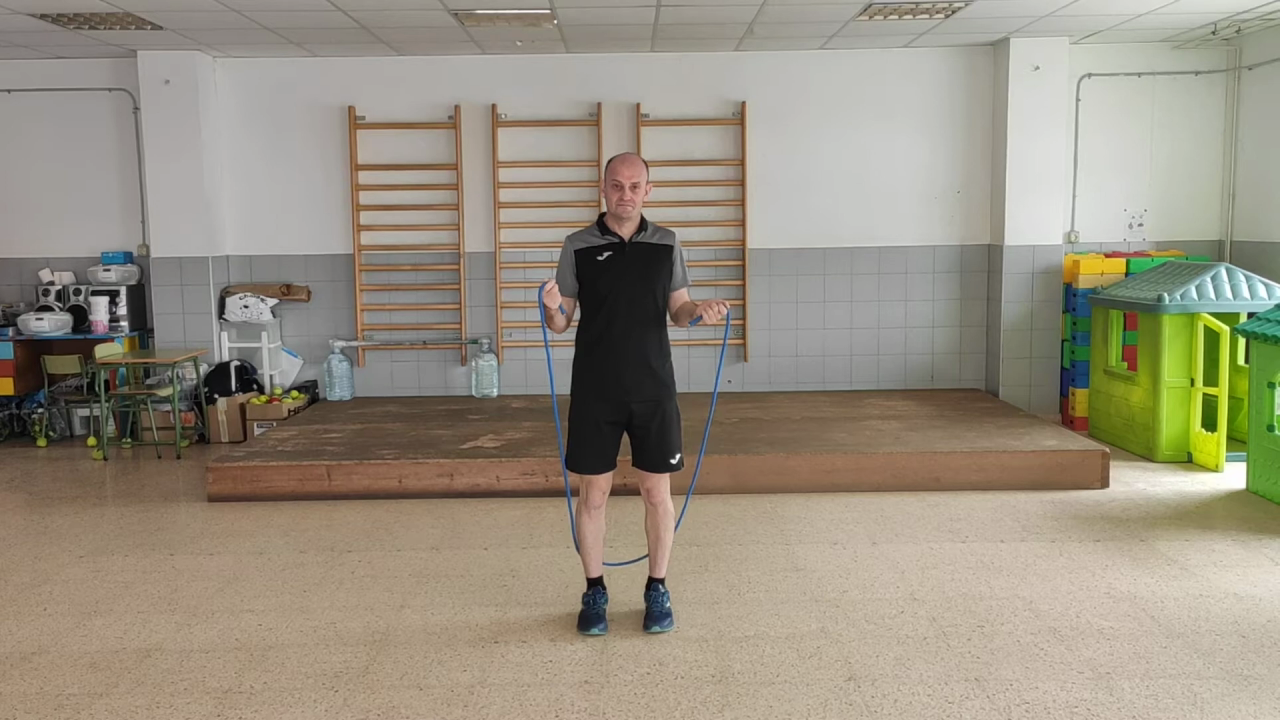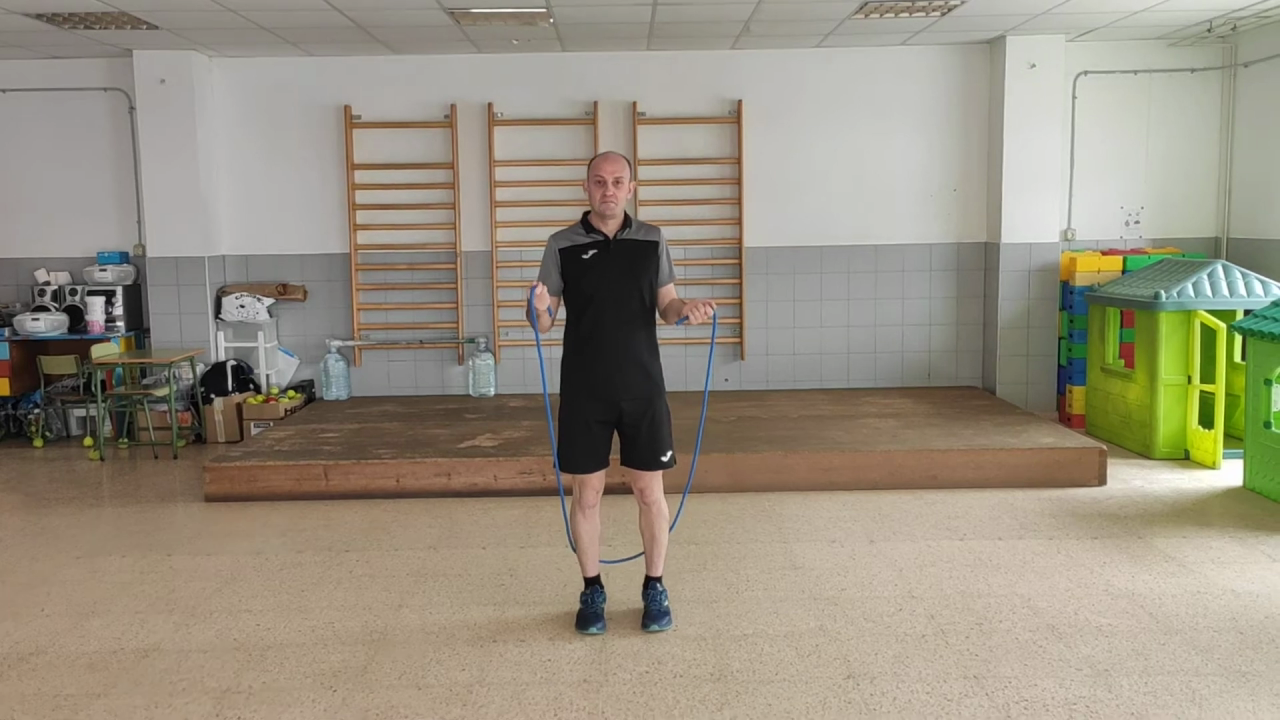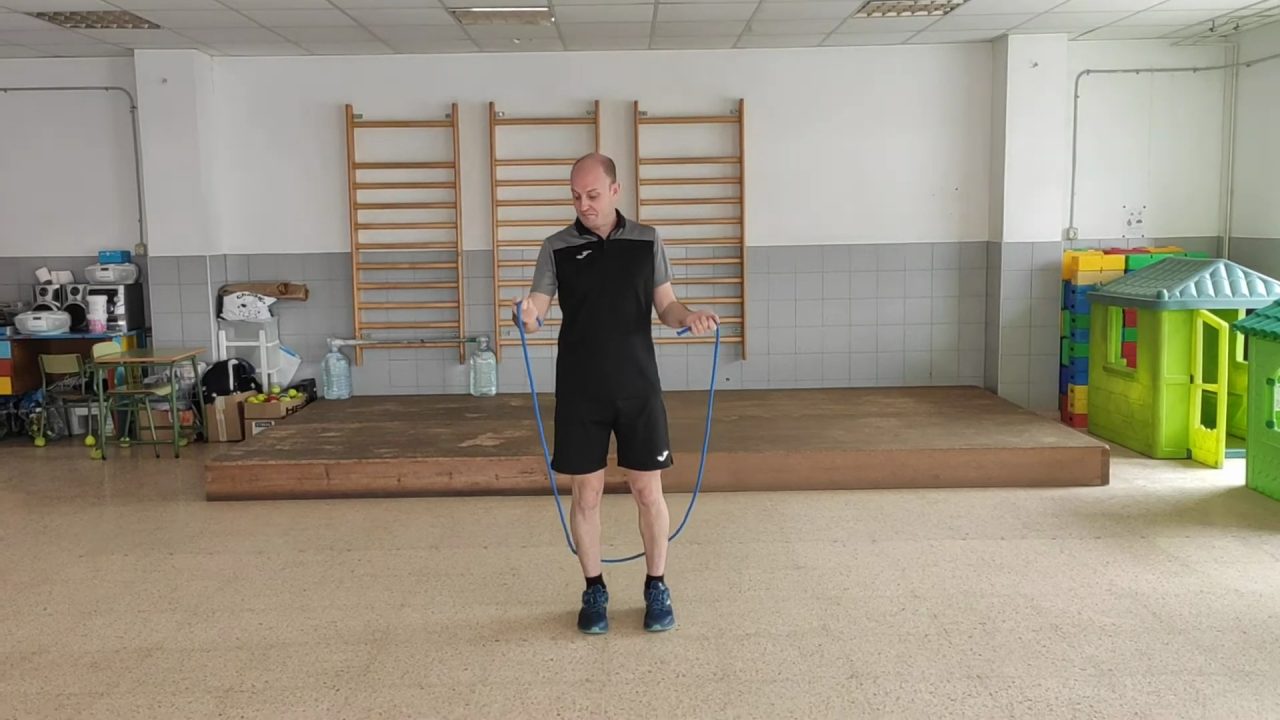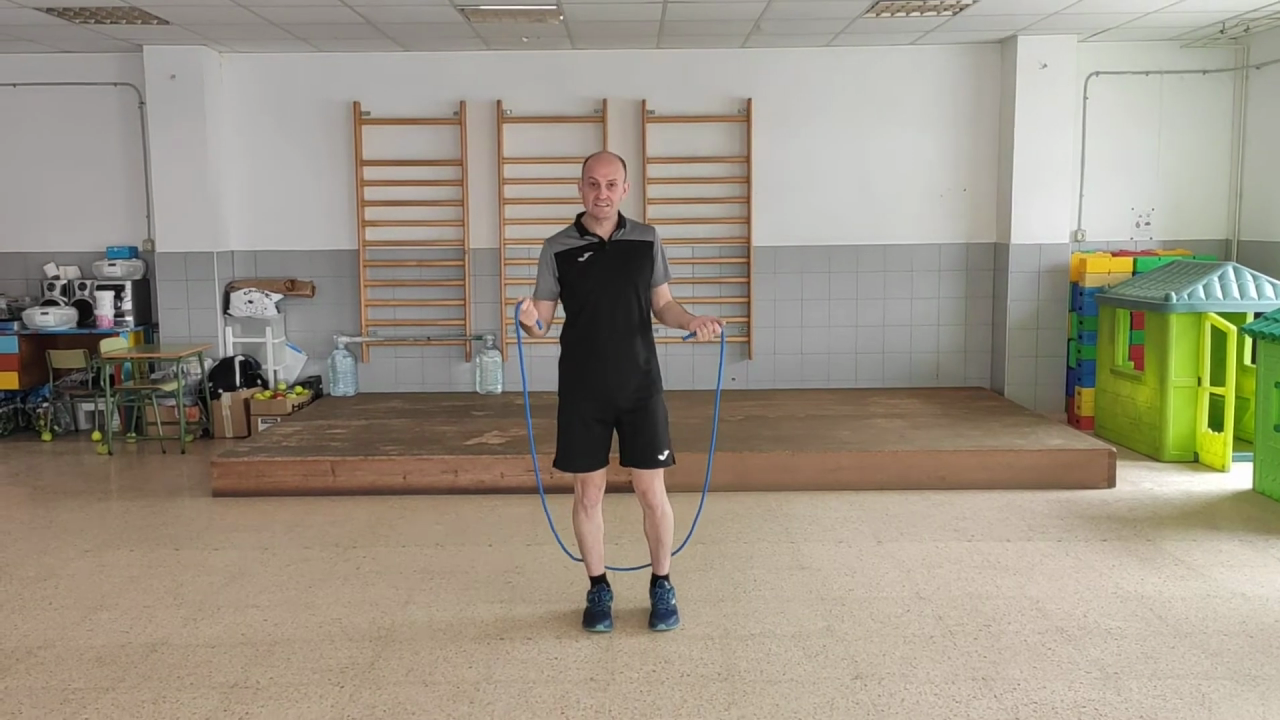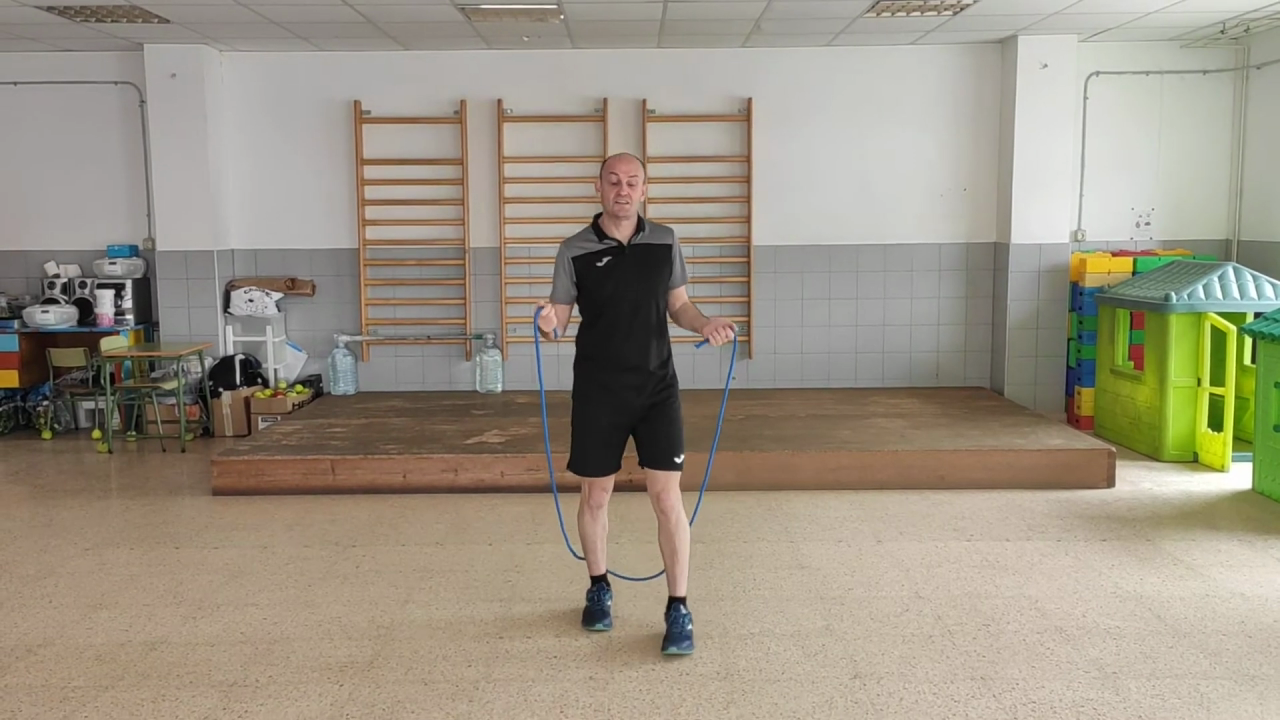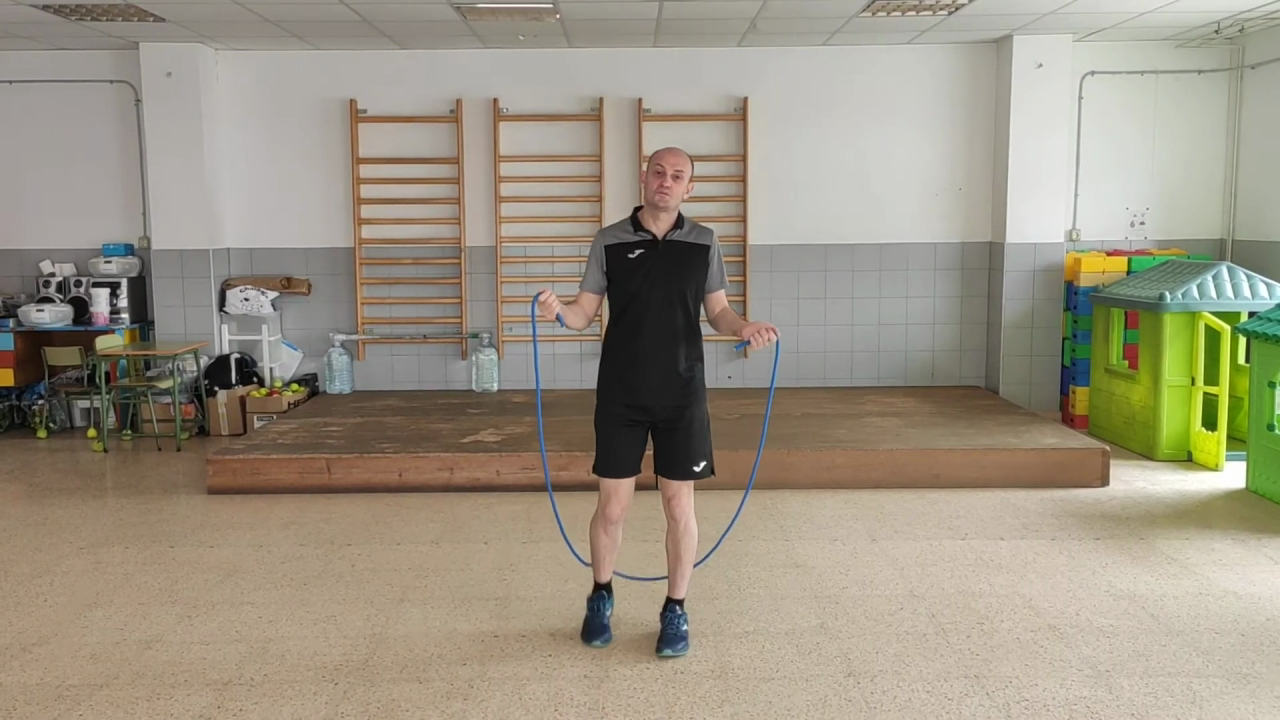
dt=0.5s
person 1, frame 1
left shoulder: (667, 243)
right shoulder: (578, 246)
left elbow: (678, 310)
right elbow: (561, 323)
left wrist: (700, 309)
right wrist: (552, 307)
left hip: (653, 390)
right hip: (594, 392)
left knee: (657, 492)
right knee: (592, 494)
left ankle: (657, 589)
right ankle: (594, 591)
person 1, frame 2
left shoulder: (652, 239)
right shoulder: (562, 245)
left elbow: (665, 305)
right elbow: (543, 322)
left wrist: (686, 307)
right wrist: (538, 308)
left hip: (643, 388)
right hip: (584, 391)
left knee: (650, 490)
right knee: (586, 493)
left ankle: (654, 587)
right ankle: (592, 590)
person 1, frame 3
left shoulder: (647, 240)
right shoulder: (557, 247)
left elbow: (666, 306)
right elbow: (534, 317)
left wrist: (690, 316)
right wrist: (525, 315)
left hip: (638, 387)
right hip: (580, 392)
left knee: (648, 490)
right knee: (585, 493)
left ankle: (656, 587)
right ankle: (594, 590)
person 1, frame 4
left shoulder: (647, 240)
right shoulder: (558, 248)
left elbow: (662, 304)
right elbow: (543, 319)
left wrist: (691, 320)
right wrist: (528, 319)
left hip: (640, 387)
right hip: (583, 391)
left knee: (652, 491)
right knee: (588, 492)
left ankle: (661, 585)
right ankle: (598, 589)
person 1, frame 5
left shoulder: (665, 241)
right shoulder: (574, 251)
left elbow: (677, 305)
right elbow: (560, 324)
left wrist: (704, 324)
right wrist: (546, 324)
left hip: (657, 389)
right hip: (598, 393)
left knee: (667, 497)
right knee: (595, 495)
left ankle: (678, 610)
right ankle: (599, 588)
person 1, frame 6
left shoulder: (704, 242)
right shoulder: (610, 241)
left elbow: (717, 311)
right elbow: (585, 313)
left wrist: (743, 327)
right wrist: (557, 309)
left hip: (682, 395)
right hip: (621, 395)
left knee: (679, 504)
right knee: (613, 505)
left ankle: (675, 610)
right ankle: (601, 594)
